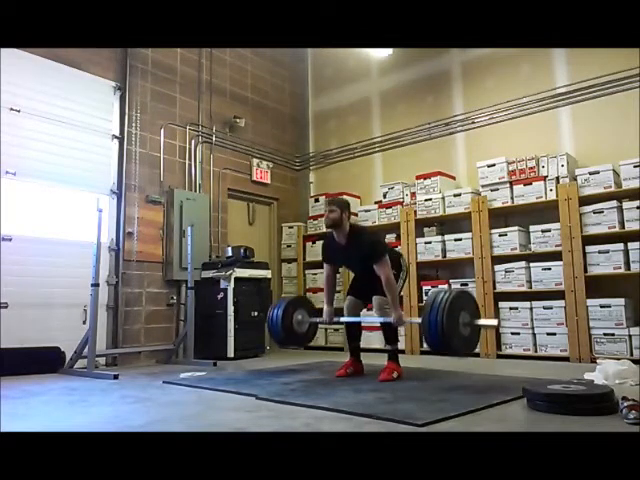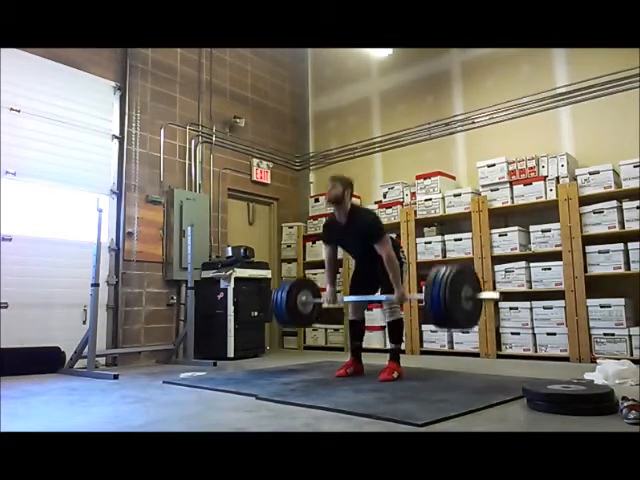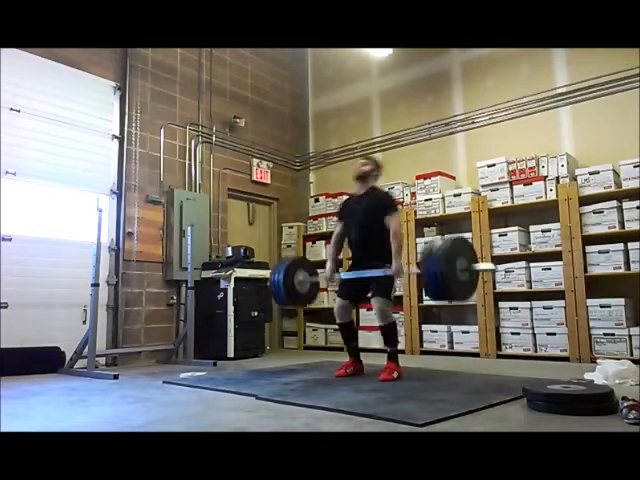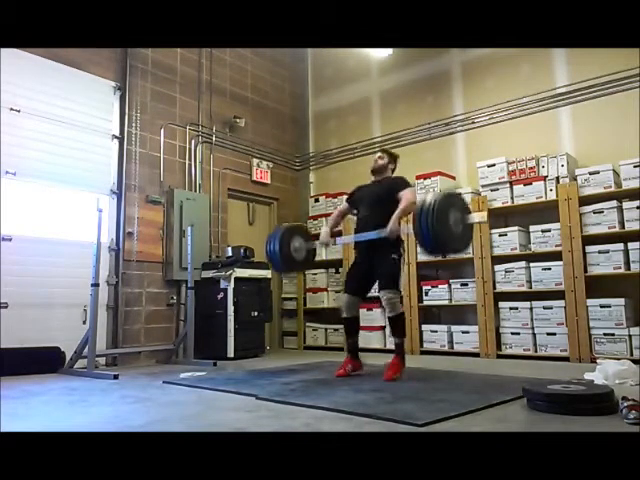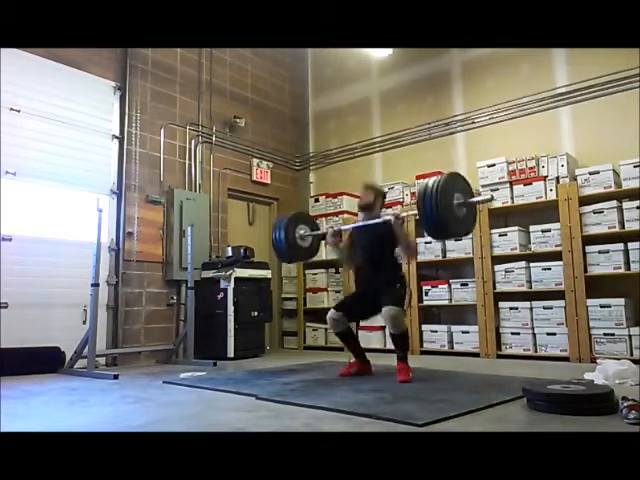
dt=0.2s
person 1, frame 1
left shoulder: (366, 239)
right shoulder: (329, 244)
left elbow: (385, 275)
right elbow: (329, 276)
left wrist: (396, 310)
right wrist: (328, 306)
left hip: (392, 268)
right hip: (364, 272)
left knee: (380, 304)
right knee: (350, 307)
left ankle: (393, 363)
right ankle: (355, 361)
person 1, frame 2
left shoulder: (365, 218)
right shoulder: (330, 225)
left elbow: (387, 253)
right elbow: (330, 257)
left wrist: (398, 288)
right wrist: (330, 287)
left hip: (390, 258)
right hip: (364, 264)
left knee: (390, 304)
right knee: (354, 307)
left ankle: (394, 363)
right ankle: (355, 361)
person 1, frame 3
left shoulder: (380, 197)
right shoulder: (348, 203)
left elbow: (394, 227)
right elbow: (338, 235)
left wrist: (397, 260)
right wrist: (331, 263)
left hip: (381, 261)
right hip: (358, 263)
left knee: (381, 308)
right knee: (341, 308)
left ankle: (393, 363)
right ankle: (355, 361)
person 1, frame 4
left shoulder: (396, 182)
right shoulder: (360, 190)
left elbow: (410, 200)
right elbow: (341, 211)
left wrist: (395, 218)
right wrist: (327, 228)
left hip: (387, 251)
right hip: (362, 253)
left knee: (389, 298)
right knee: (348, 302)
left ankle: (398, 358)
right ankle: (352, 359)
person 1, frame 5
left shoulder: (387, 225)
right shoulder: (355, 231)
left elbow: (410, 253)
right elbow: (349, 261)
left wrist: (399, 227)
right wrist: (333, 241)
left hip: (391, 285)
right hip: (365, 288)
left knee: (391, 313)
right knee: (334, 317)
left ankle: (403, 364)
right ankle: (361, 361)
